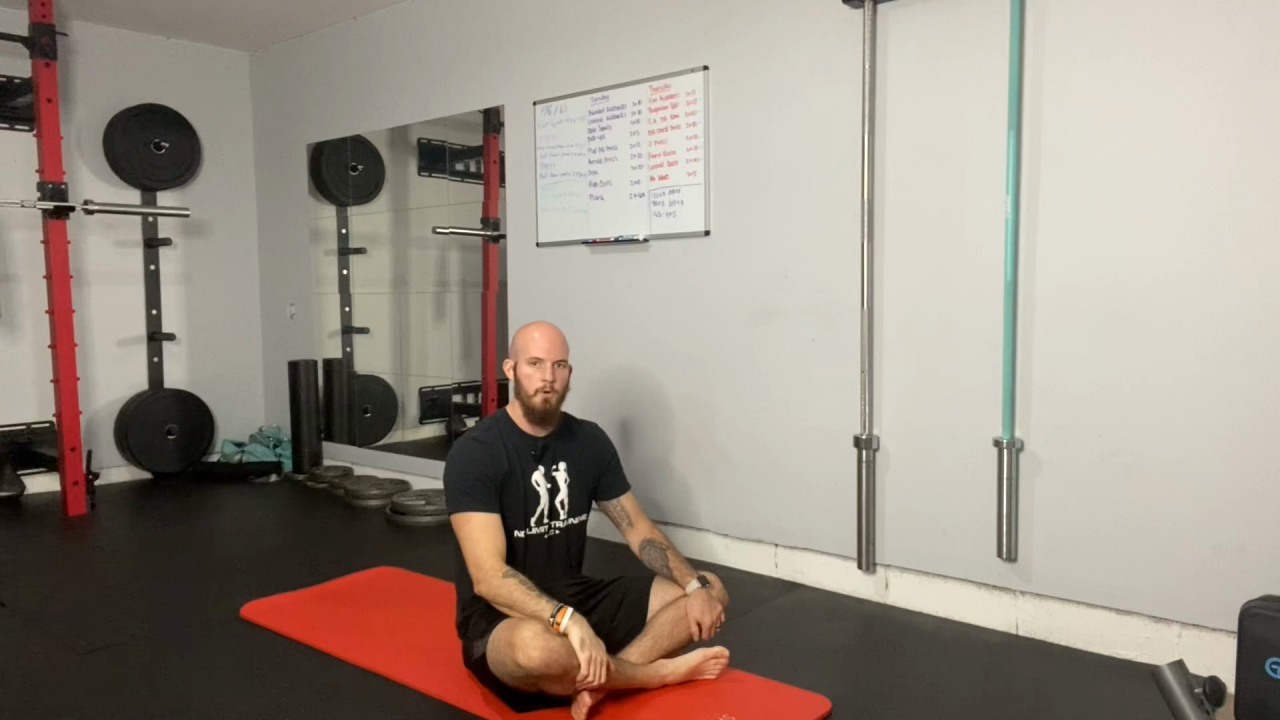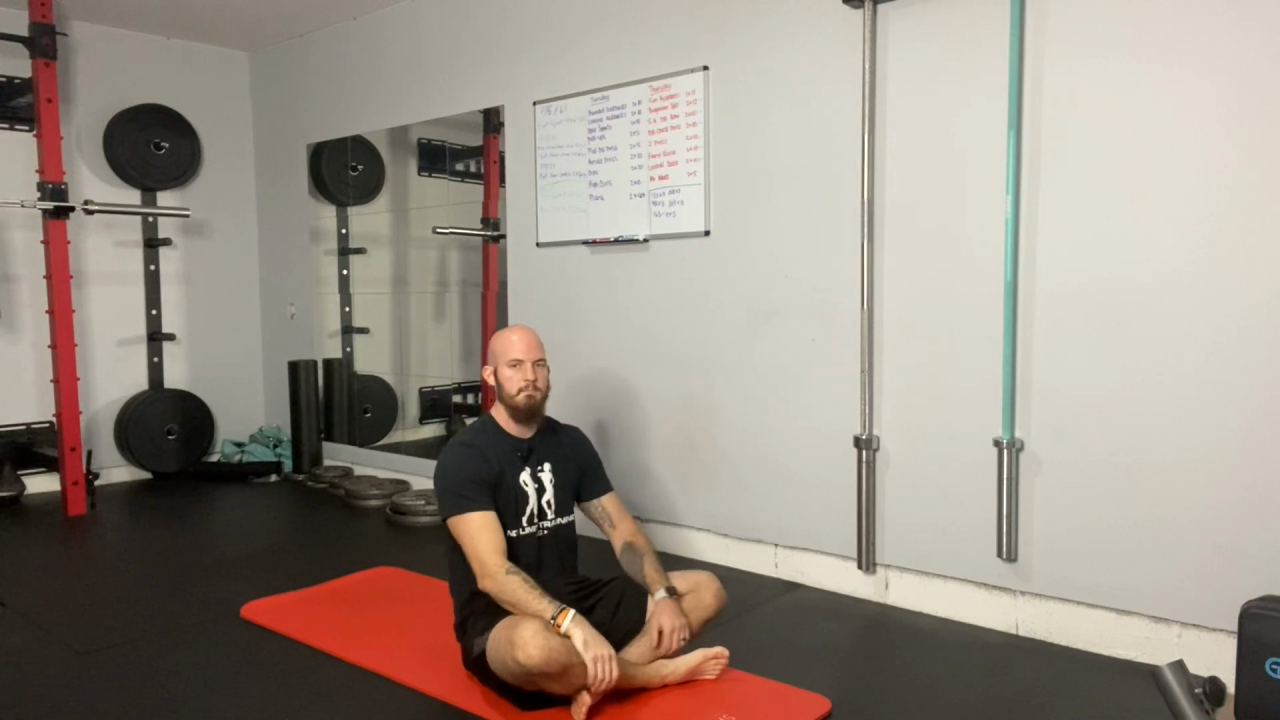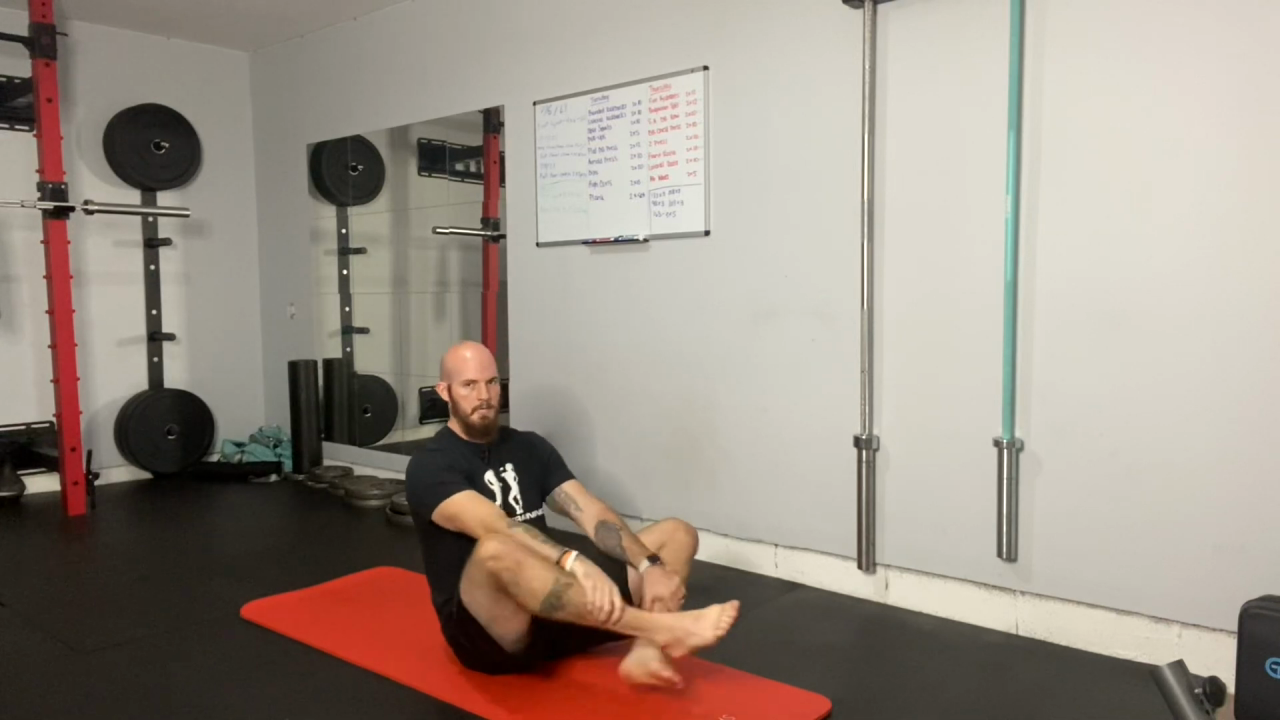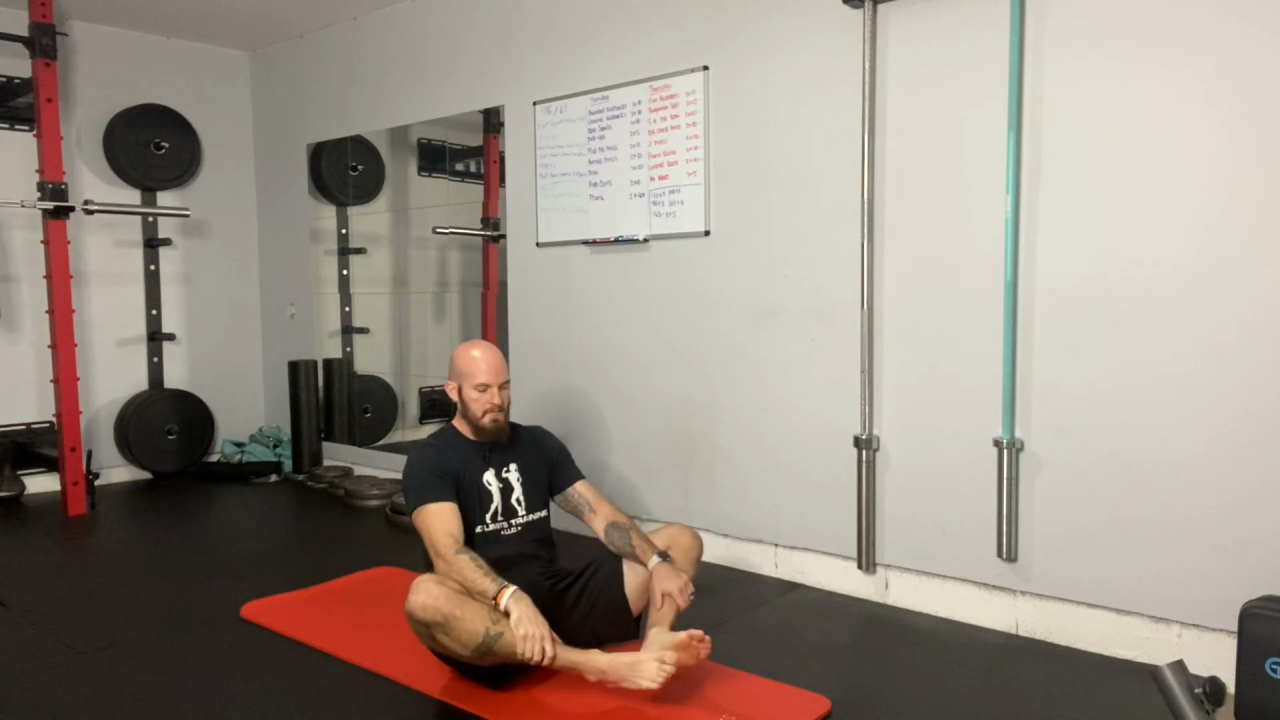
dt=1s
person 1, frame 1
left shoulder: (589, 440)
right shoulder: (476, 452)
left elbow: (637, 527)
right elbow: (488, 578)
left wrist: (694, 584)
right wrist: (568, 620)
left hip: (576, 595)
right hip: (501, 617)
left knee: (711, 591)
right knee: (536, 647)
left ankle: (600, 678)
right ankle: (659, 671)
person 1, frame 2
left shoulder: (570, 442)
right shoulder: (465, 456)
left elbow: (622, 528)
right elbow: (492, 573)
left wrist: (665, 594)
right wrist: (571, 624)
left hip: (570, 595)
right hip: (498, 619)
left knee: (706, 591)
right knee: (536, 645)
left ankle: (599, 679)
right ankle: (655, 672)
person 1, frame 3
left shoulder: (530, 447)
right shoulder: (431, 466)
left elbow: (591, 515)
right elbow: (495, 530)
left wrist: (650, 566)
right wrist: (574, 562)
left hip: (549, 606)
right hip: (489, 625)
left knee: (677, 534)
right knee: (497, 551)
left ankle: (643, 654)
right ankle: (660, 630)
person 1, frame 4
left shoulder: (538, 443)
right shoulder: (430, 461)
left elbow: (601, 515)
right elbow: (449, 553)
left wrist: (658, 563)
right wrist: (511, 598)
left hip: (558, 596)
right hip: (489, 614)
left knee: (681, 539)
right knee: (425, 598)
left ankle: (655, 643)
right ankle: (592, 663)
